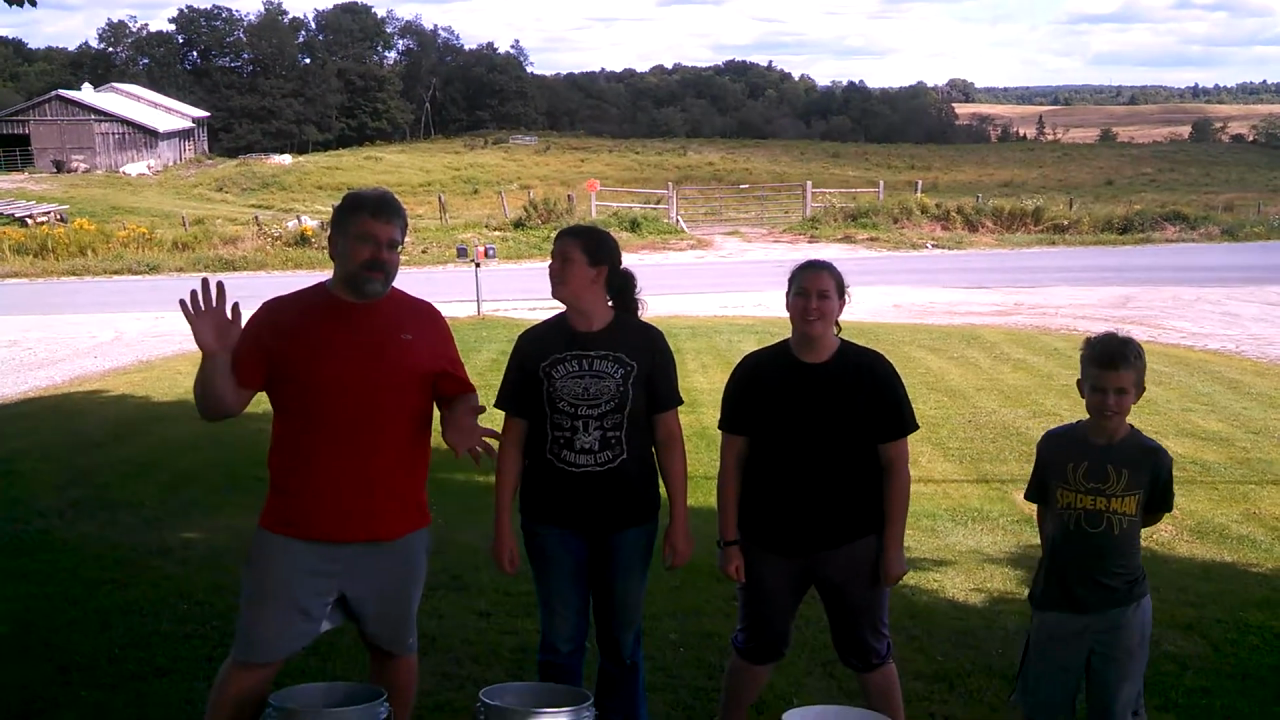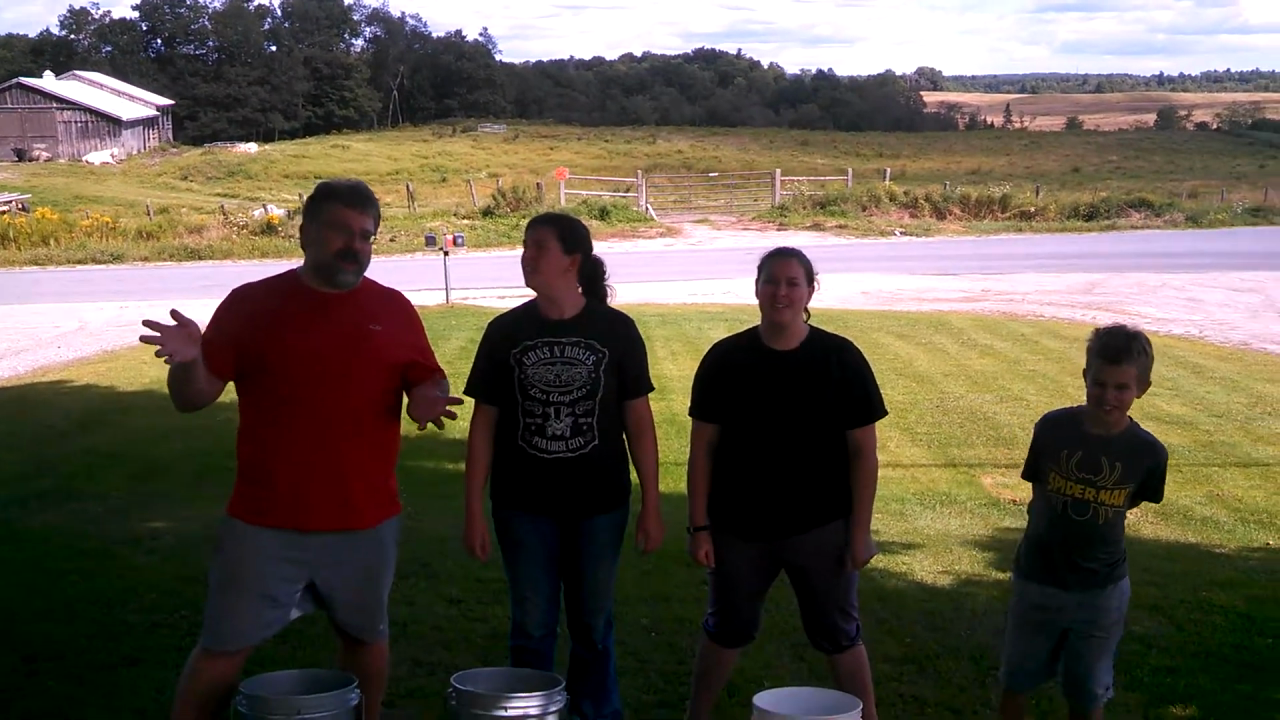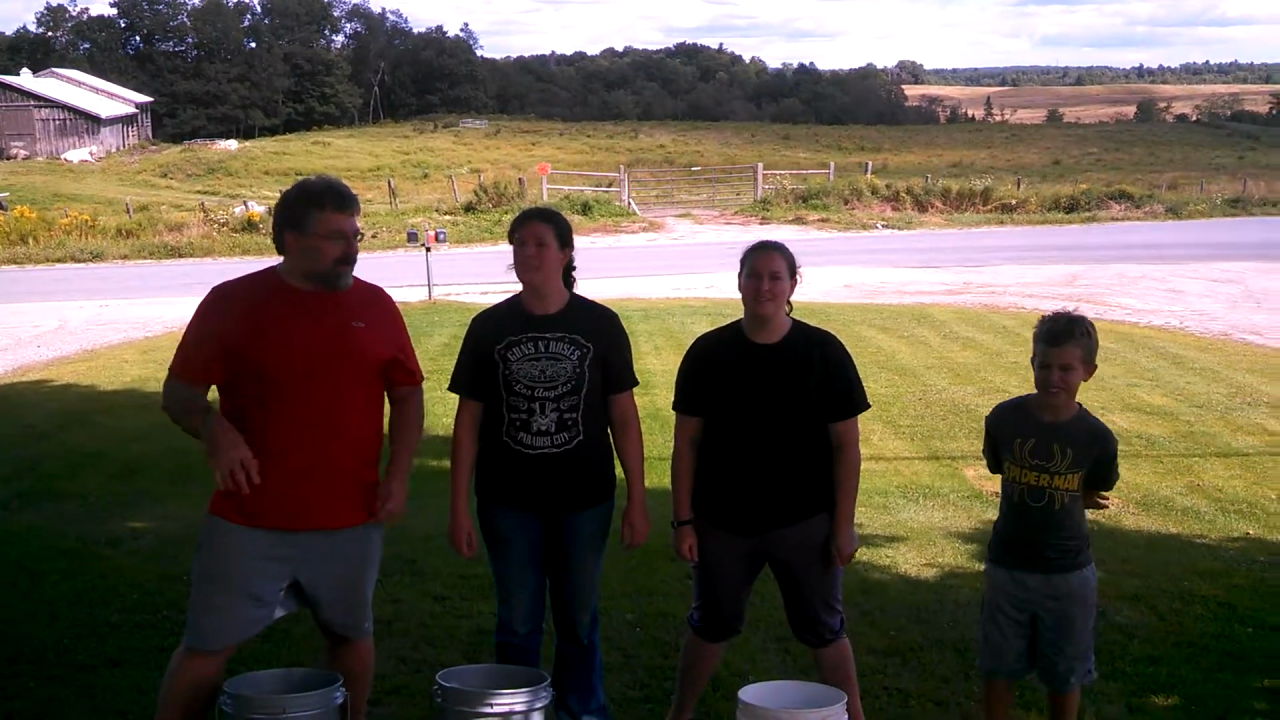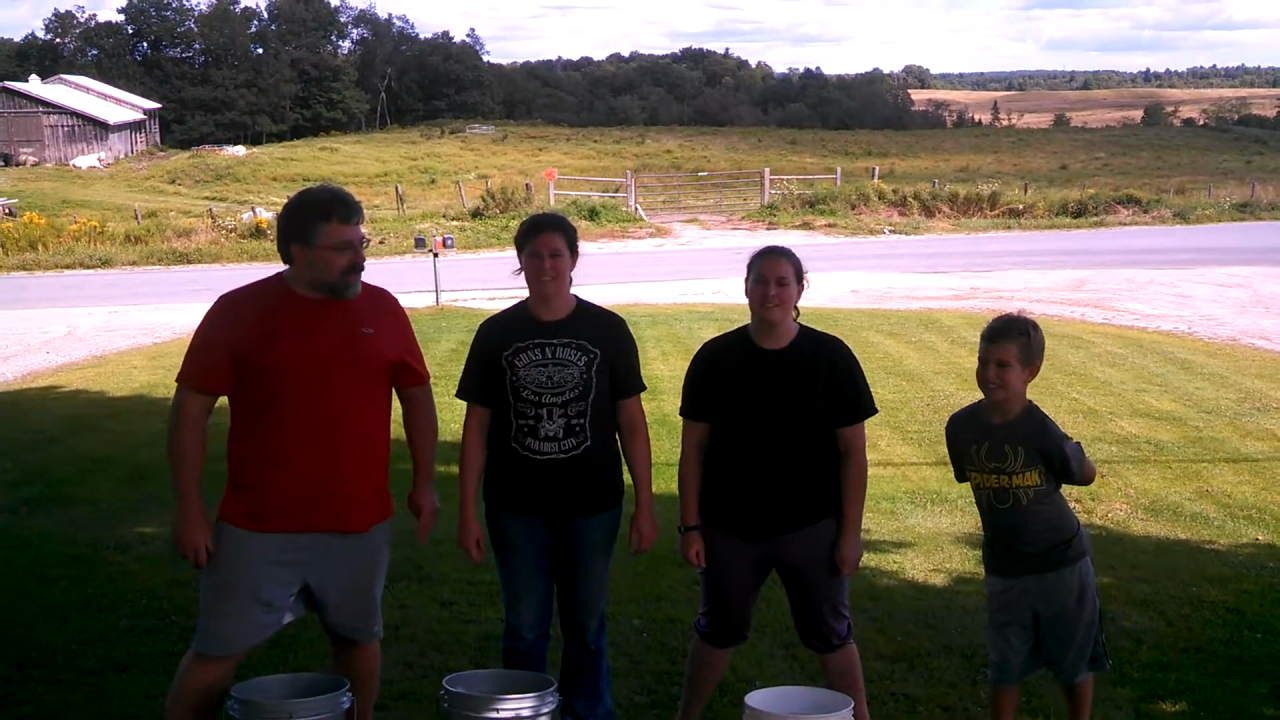
dt=0.4s
person 1, frame 1
left shoulder: (423, 320)
right shoulder: (281, 316)
left elbow: (459, 398)
right elbow: (219, 406)
left wrist: (461, 421)
right wrist: (217, 355)
left hip: (396, 533)
right hip: (296, 534)
left knee: (394, 648)
right knee: (255, 657)
person 1, frame 2
left shoulder: (393, 309)
right shoulder: (250, 303)
left elbow: (432, 382)
right elbow: (191, 397)
left wrist: (427, 398)
right wrist: (188, 363)
left hip: (366, 521)
right hip: (265, 522)
left knee: (366, 636)
right knee: (223, 646)
person 1, frame 3
left shoulder: (375, 305)
right shoulder: (230, 302)
left elbow: (408, 393)
right elbow: (178, 393)
left wrist: (398, 472)
right wrist: (217, 432)
left hip: (349, 519)
right hip: (249, 521)
left knee: (350, 633)
right knee: (207, 645)
person 1, frame 4
left shoulder: (381, 309)
right shoulder: (236, 312)
left elbow: (417, 394)
right elbow: (190, 408)
left wrist: (423, 481)
right wrist: (189, 508)
left hip: (359, 523)
right hip: (258, 527)
left knee: (357, 636)
right knee: (216, 651)
person 2, frame 1
left shoulder: (645, 343)
right shoulder: (534, 344)
left elbow: (667, 434)
right elbow: (514, 436)
left wrist: (679, 520)
right wrist: (502, 522)
left hip: (628, 518)
right hip: (552, 519)
left knee: (621, 639)
right knee: (560, 640)
person 2, frame 2
left shoulder: (616, 330)
right shoulder: (504, 332)
left elbow: (638, 420)
right elbow: (484, 423)
left wrist: (651, 505)
right wrist: (473, 509)
left hip: (599, 504)
right hip: (524, 506)
left knee: (592, 625)
right knee: (532, 626)
person 2, frame 3
left shoulder: (600, 324)
right shoulder: (488, 327)
left elbow: (623, 415)
right elbow: (469, 419)
left wrist: (637, 499)
right wrist: (458, 506)
left hip: (584, 499)
right hip: (508, 501)
left knee: (578, 620)
right knee: (517, 622)
person 2, frame 4
left shoulder: (607, 330)
right shoulder: (495, 334)
left elbow: (631, 421)
right elbow: (477, 426)
left wrist: (644, 505)
right wrist: (467, 512)
left hip: (592, 505)
right hip: (516, 507)
left knee: (585, 625)
right knee: (525, 628)
person 3, frame 1
left shoulder: (872, 371)
right shoulder: (755, 371)
left elbow: (895, 465)
right elbow: (733, 461)
left wrist: (893, 547)
right wrist: (730, 540)
left hip: (853, 543)
right hip: (770, 543)
left knee: (869, 653)
right knee: (756, 647)
person 3, frame 2
left shoulder: (841, 358)
right shoulder: (724, 359)
left elbow: (863, 451)
right elbow: (703, 448)
left wrist: (859, 531)
right wrist: (699, 526)
left hip: (821, 527)
right hip: (739, 527)
left knee: (840, 635)
right knee: (725, 631)
person 3, frame 3
left shoulder: (824, 352)
right shoulder: (708, 352)
left elbow: (846, 444)
right elbow: (687, 442)
left wrist: (843, 524)
right wrist: (683, 519)
left hip: (805, 520)
right hip: (723, 521)
left knee: (824, 629)
right knee: (710, 625)
person 3, frame 4
left shoulder: (831, 357)
right shoulder: (715, 358)
left elbow: (852, 451)
right elbow: (694, 448)
left wrist: (850, 531)
right wrist: (691, 525)
left hip: (812, 526)
right hip: (730, 527)
left knee: (830, 634)
right knee: (717, 630)
person 4, frame 1
left shoulder: (1151, 458)
right shoulder: (1054, 445)
left elbow: (1153, 515)
left wrist: (1109, 533)
right wrist: (1055, 555)
left hip: (1123, 606)
right hip: (1057, 599)
person 4, frame 2
left shoulder: (1148, 452)
right shoulder: (1051, 427)
left elbow: (1131, 502)
left wrist: (1090, 519)
right wrist: (1055, 522)
left hip: (1102, 587)
right hip: (1037, 576)
left knee: (1088, 685)
right knee: (1018, 673)
person 4, frame 3
left shoulder: (1096, 437)
right shoulder: (1003, 418)
left elbow: (1096, 492)
left wrist: (1062, 516)
right wrist: (1040, 509)
left hip: (1067, 570)
right hip: (1007, 563)
left knee: (1064, 669)
right knee: (999, 662)
person 4, frame 4
left shoulder: (1042, 432)
right shoulder: (961, 426)
left elbow: (1085, 475)
left hip: (1062, 562)
right hip: (1005, 567)
left knee: (1075, 660)
right knee: (1005, 664)
